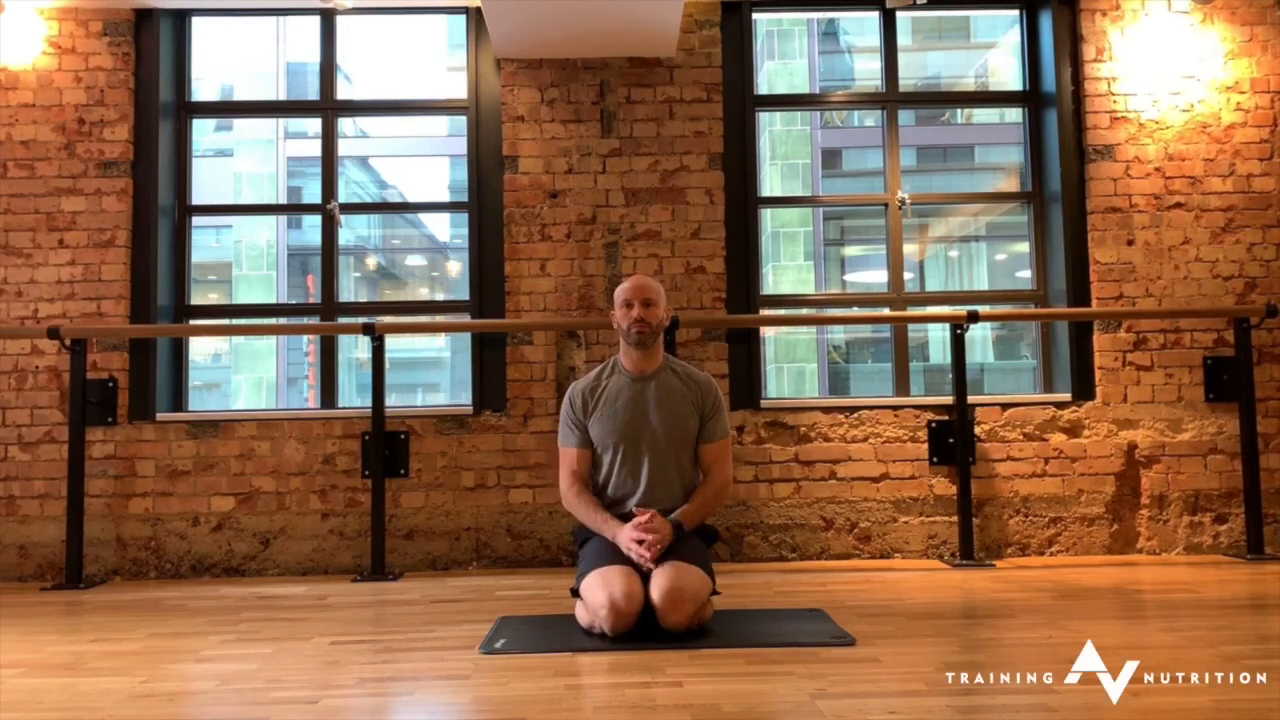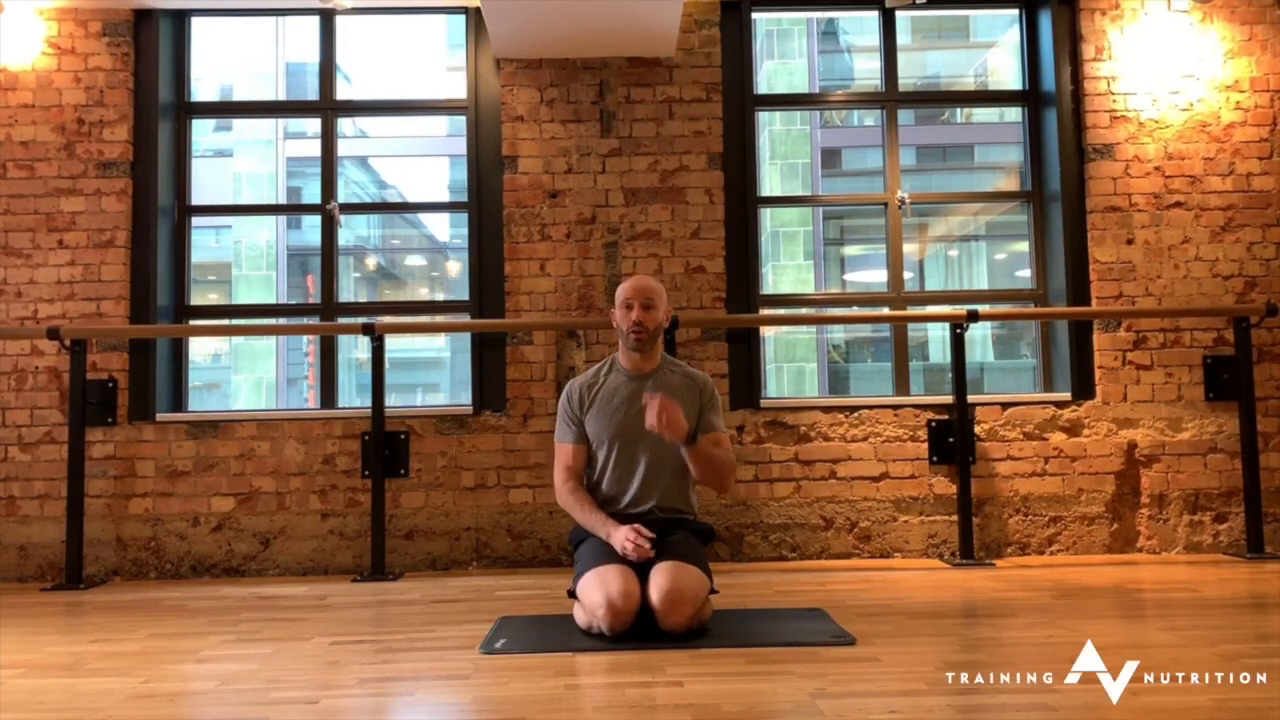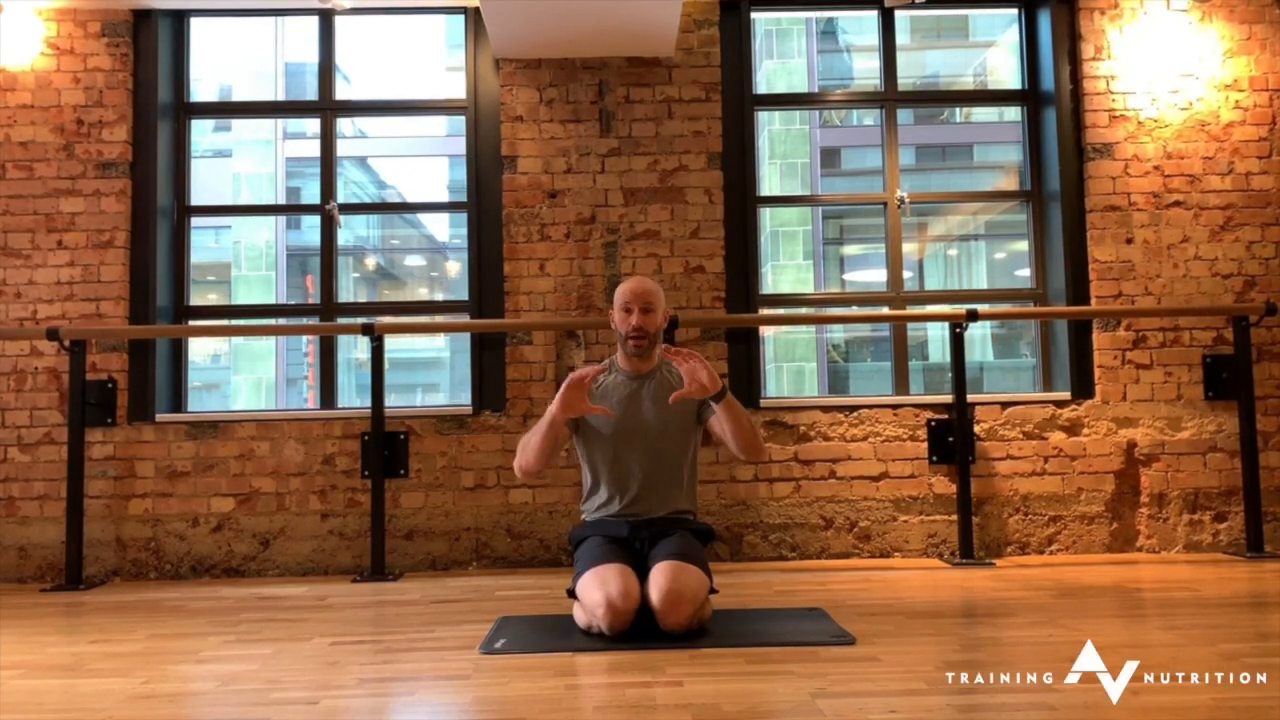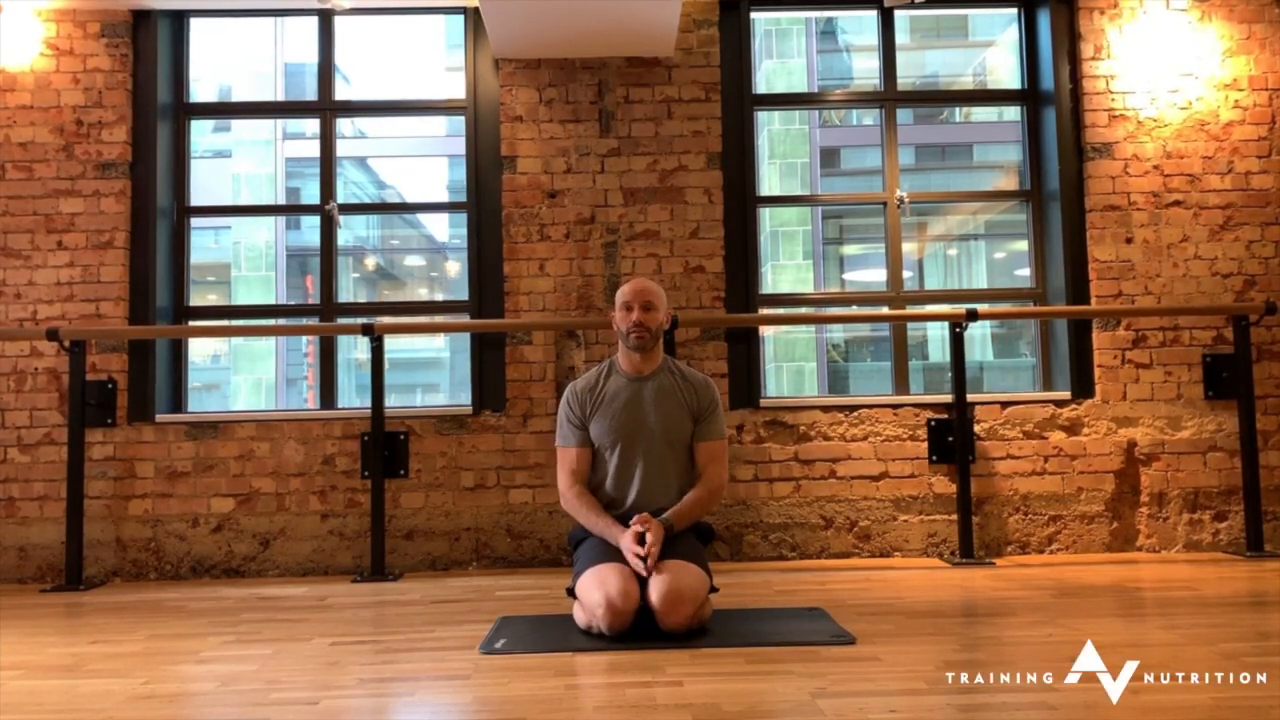
dt=1s
person 1, frame 1
left shoulder: (701, 388)
right shoulder: (583, 394)
left elbow: (718, 478)
right elbow: (572, 485)
left wrist: (672, 525)
right wrist: (618, 531)
left hip: (680, 529)
right hip: (608, 530)
left knee: (675, 607)
right knee: (616, 610)
right ankle: (589, 597)
person 1, frame 2
left shoulder: (696, 386)
right shoulder: (581, 391)
left elbow: (723, 478)
right elbow: (566, 483)
left wrist: (683, 438)
right wrist: (612, 531)
left hip: (675, 527)
right hip: (604, 529)
left knee: (675, 607)
right knee: (614, 608)
right ankle: (590, 595)
person 1, frame 3
left shoulder: (689, 385)
right shoulder: (582, 389)
left elbow: (753, 451)
right elbow: (525, 467)
left wrist: (718, 394)
right wrist: (556, 413)
left hip: (673, 527)
right hip: (605, 528)
left knee: (674, 609)
right knee: (612, 609)
left ankle: (657, 592)
right ankle: (588, 598)
person 1, frame 4
left shoulder: (699, 389)
right shoulder: (581, 393)
left elbow: (714, 479)
right elbow: (570, 488)
left wrist: (663, 524)
right wrist: (620, 535)
left hip: (676, 528)
right hip: (603, 531)
left knee: (674, 608)
right knee: (612, 609)
left ankle: (652, 588)
right ankle: (587, 596)
